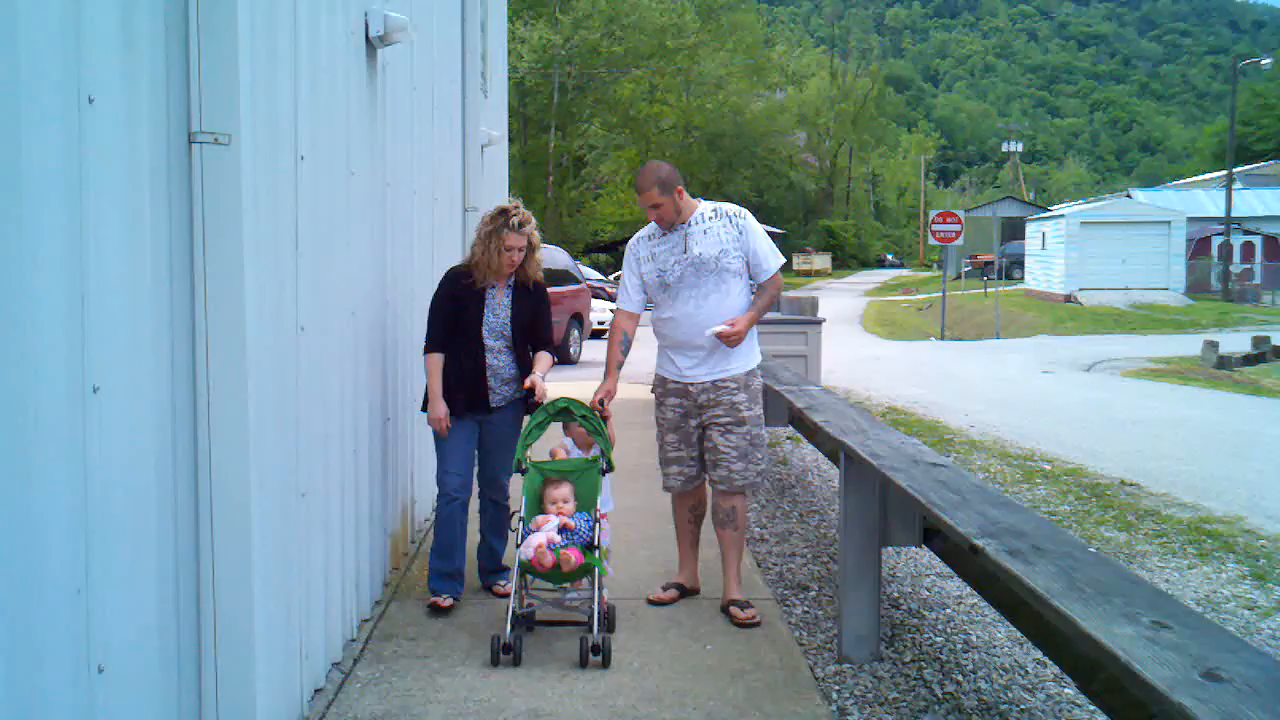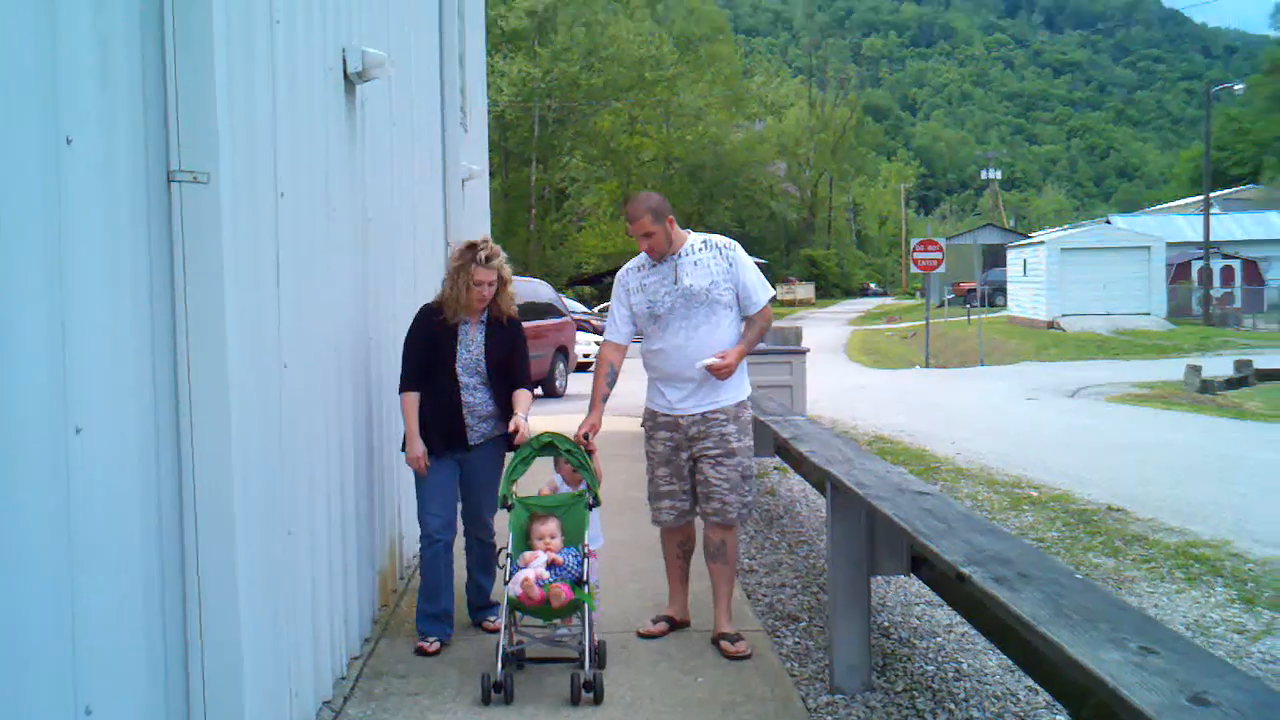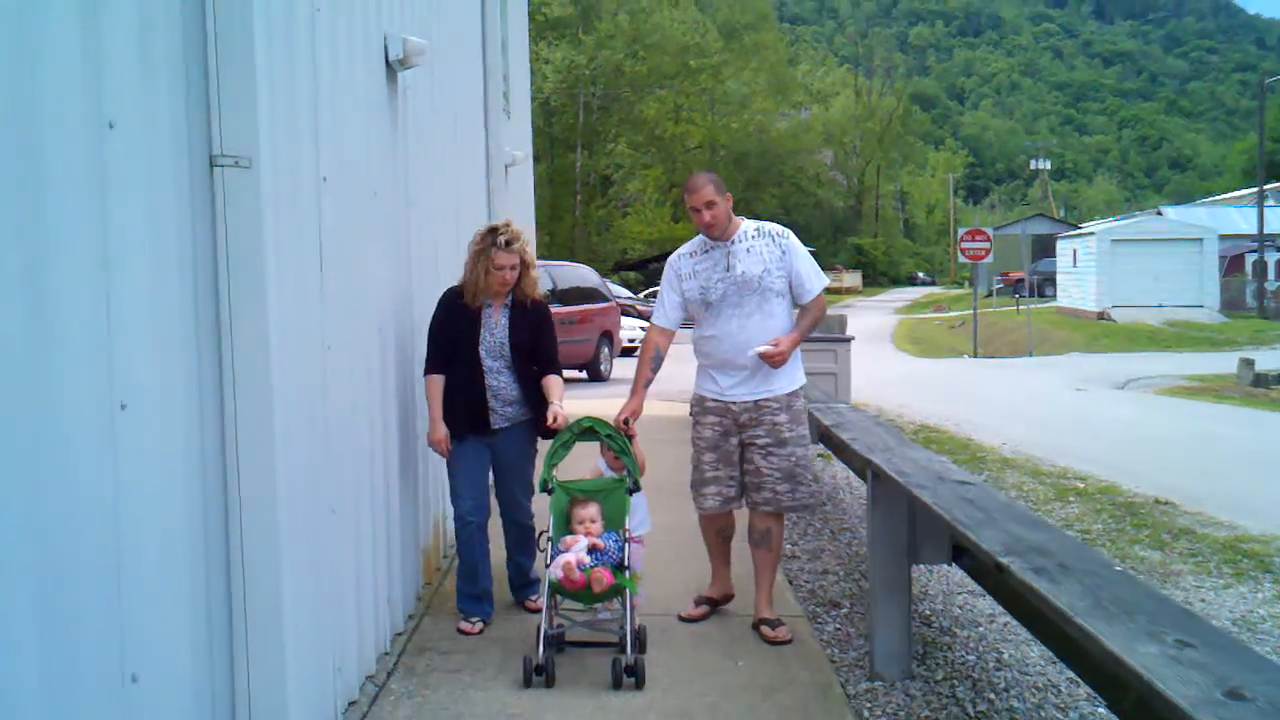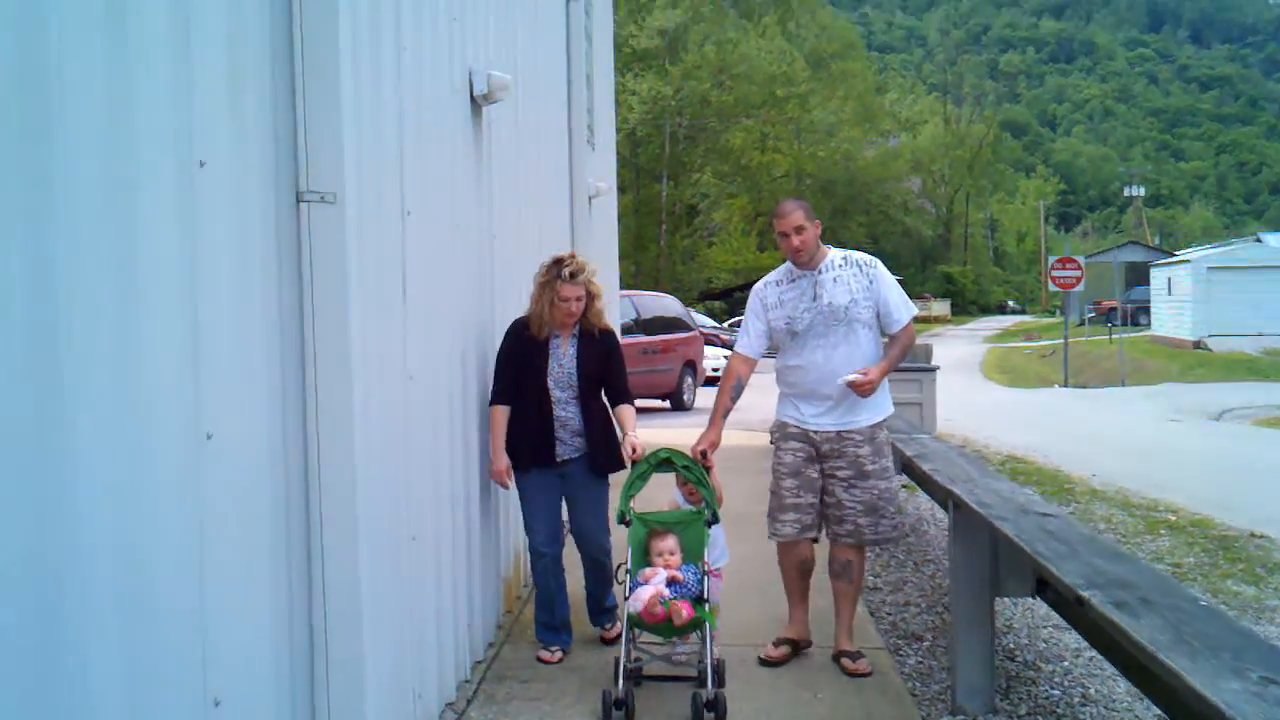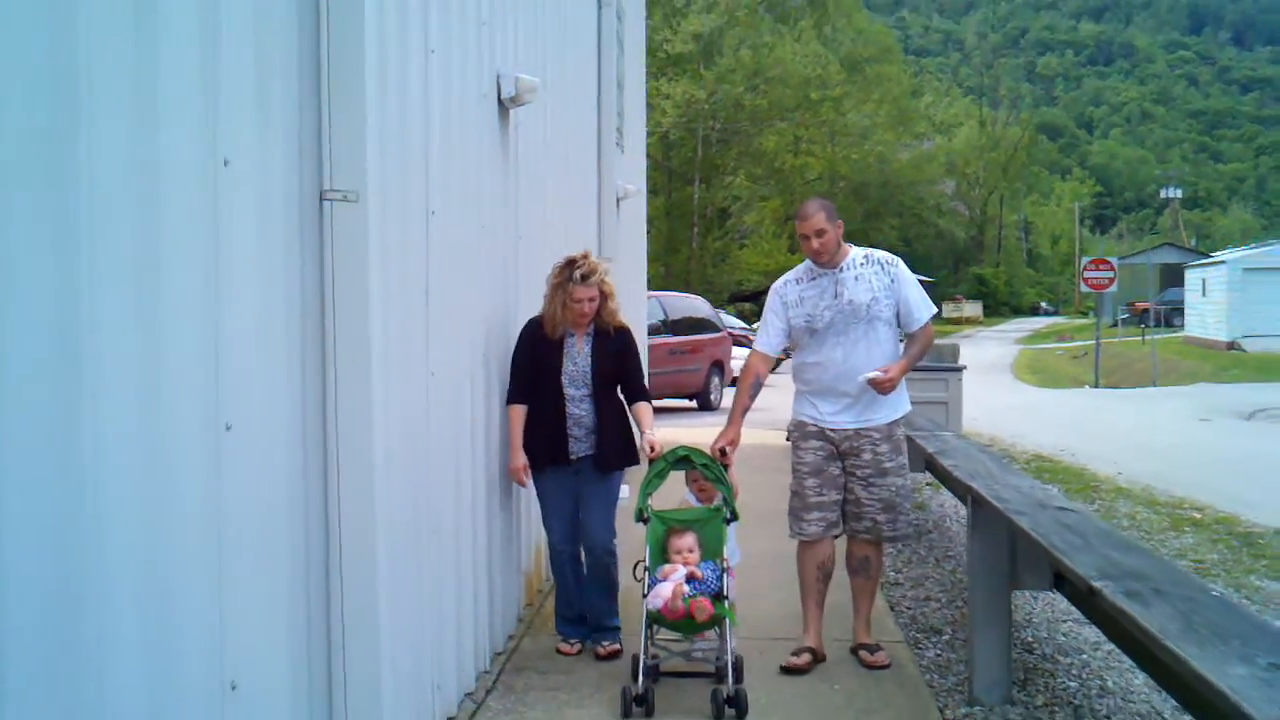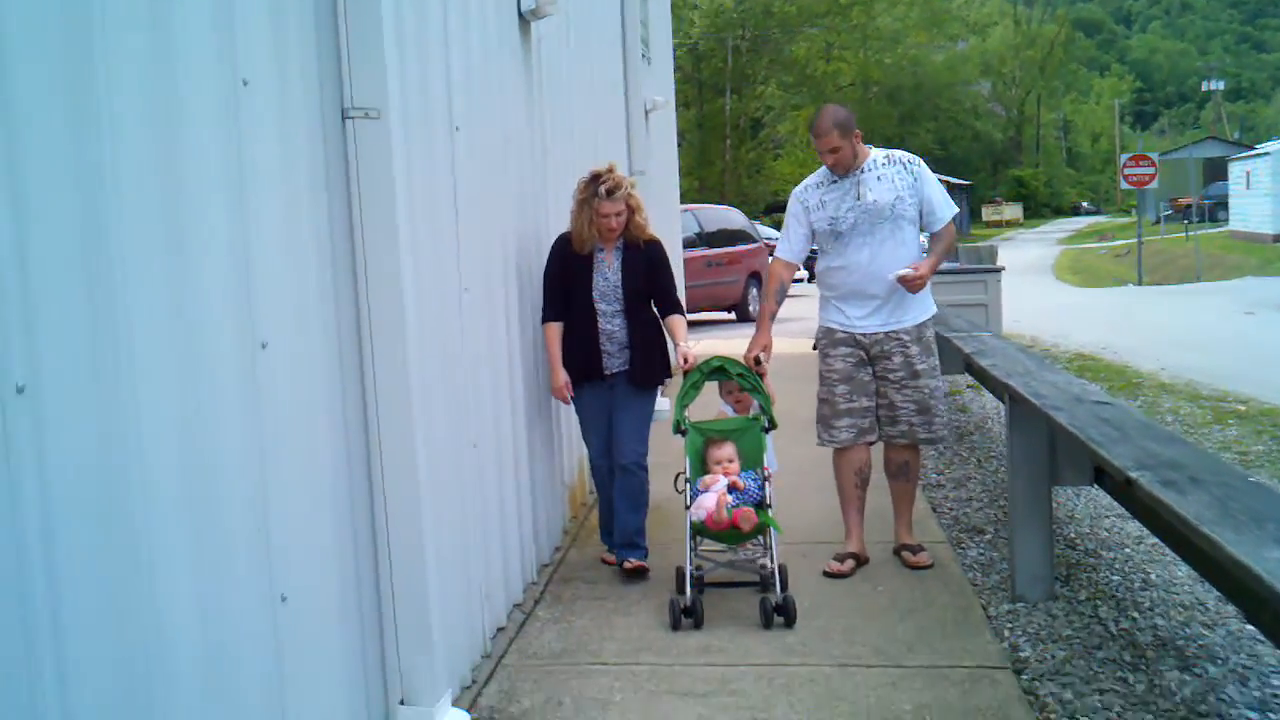
dt=0.2s
person 1, frame 1
left shoulder: (735, 221)
right shoulder: (640, 245)
left elbow: (772, 281)
right elbow: (626, 314)
left wrist: (748, 319)
right wrist: (611, 377)
left hip: (732, 377)
right hip: (673, 379)
left knee: (730, 481)
right knee: (683, 481)
left ankle: (733, 589)
right ankle: (686, 574)
person 1, frame 2
left shoulder: (724, 252)
right shoulder: (629, 276)
left elbow: (761, 312)
right elbow: (613, 346)
left wrist: (739, 352)
right wrist: (595, 410)
left hip: (722, 409)
right hip: (664, 412)
left knee: (722, 515)
right knee: (673, 515)
left ankle: (724, 622)
right ankle: (677, 607)
person 1, frame 3
left shoulder: (778, 240)
right shoulder: (680, 262)
left elbow: (815, 301)
right elbow: (660, 331)
left wrist: (792, 340)
right wrist: (637, 396)
left hip: (775, 396)
right hip: (714, 398)
left knee: (769, 502)
right knee: (712, 500)
left ankle: (764, 608)
right ankle: (720, 584)
person 1, frame 4
left shoulder: (865, 269)
right shoulder: (766, 291)
left elbow: (904, 331)
right elbow: (742, 359)
left wrist: (881, 370)
right wrist: (715, 427)
left hip: (859, 427)
right hip: (795, 426)
left knee: (850, 535)
right knee: (790, 531)
left ankle: (844, 640)
right ankle: (797, 626)
person 1, frame 5
left shoulder: (887, 268)
right shoulder: (786, 288)
left elbow: (923, 329)
right elbow: (761, 357)
left wrist: (901, 367)
right wrist: (734, 424)
left hip: (877, 424)
right hip: (814, 425)
left knee: (868, 531)
right knee: (813, 530)
left ankle: (863, 633)
right ankle: (812, 638)
person 1, frame 6
left shoulder: (907, 168)
right shoulder: (807, 194)
left elbow: (945, 228)
right elbow: (784, 263)
left wrist: (929, 265)
right wrist: (763, 329)
left hip: (906, 327)
right hip: (841, 332)
left knee: (904, 435)
right knee: (848, 436)
left ankle: (904, 534)
right ankle: (853, 542)
person 2, frame 1
left shoulder: (533, 289)
right shoulder: (457, 281)
left elbow: (543, 345)
right elbow: (435, 343)
left wrist: (537, 373)
right wrist: (436, 398)
left hip: (506, 403)
right hip: (459, 402)
left knee: (496, 489)
right knee: (453, 489)
left ankle: (494, 570)
right ankle: (444, 584)
person 2, frame 2
left shoulder: (508, 325)
right shoulder: (431, 319)
left elbow: (521, 381)
right elbow: (411, 381)
left wrist: (520, 414)
right wrist: (413, 437)
left hip: (487, 440)
right hip: (438, 441)
left knee: (481, 527)
right knee: (436, 530)
left ankle: (483, 606)
right ankle: (432, 626)
person 2, frame 3
left shoulder: (533, 308)
right shoulder: (455, 303)
left elbow: (549, 365)
right elbow: (436, 364)
left wrist: (554, 402)
right wrist: (436, 419)
left hip: (516, 424)
right hip: (466, 425)
left knee: (518, 509)
right knee: (469, 514)
left ankle: (525, 585)
right ankle: (474, 606)
person 2, frame 4
left shoulder: (601, 338)
right shoulder: (522, 334)
left elbow: (619, 394)
right elbow: (502, 396)
left wrist: (630, 433)
right wrist: (499, 451)
left hip: (587, 455)
right hip: (535, 457)
left knee: (594, 540)
right knee: (544, 547)
left ankle: (605, 612)
right ankle: (552, 635)
person 2, frame 5
left shoulder: (617, 336)
right shoulder: (536, 333)
left elbow: (635, 391)
right elbow: (519, 394)
left wrist: (648, 431)
right wrist: (516, 449)
left hip: (602, 454)
right hip: (551, 455)
left knee: (599, 542)
right knee: (562, 544)
left ankle: (606, 629)
right ankle: (571, 627)
person 2, frame 6
left shoulder: (648, 249)
right shoulder: (567, 249)
left elbow: (668, 304)
right elbow: (554, 312)
left wrist: (681, 343)
right wrist: (557, 368)
left hip: (637, 369)
right hip: (587, 371)
left knee: (630, 458)
right knee: (601, 459)
left ankle: (632, 548)
right ankle: (613, 539)
